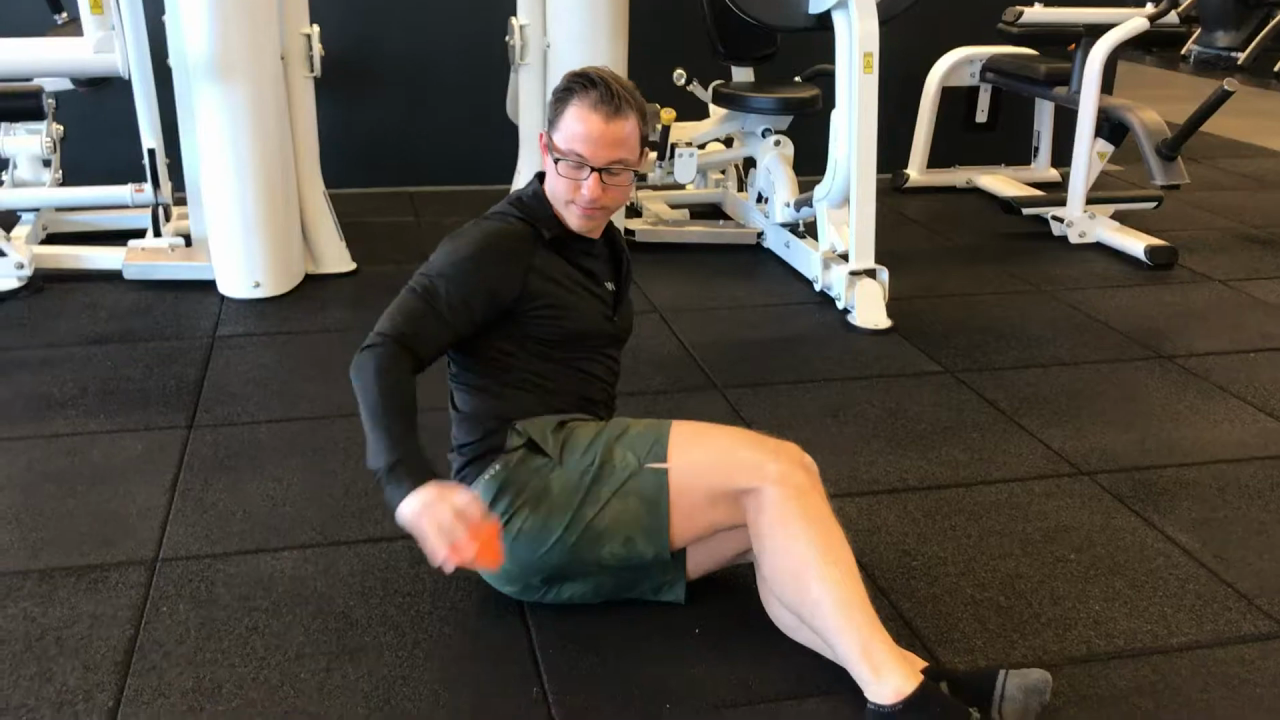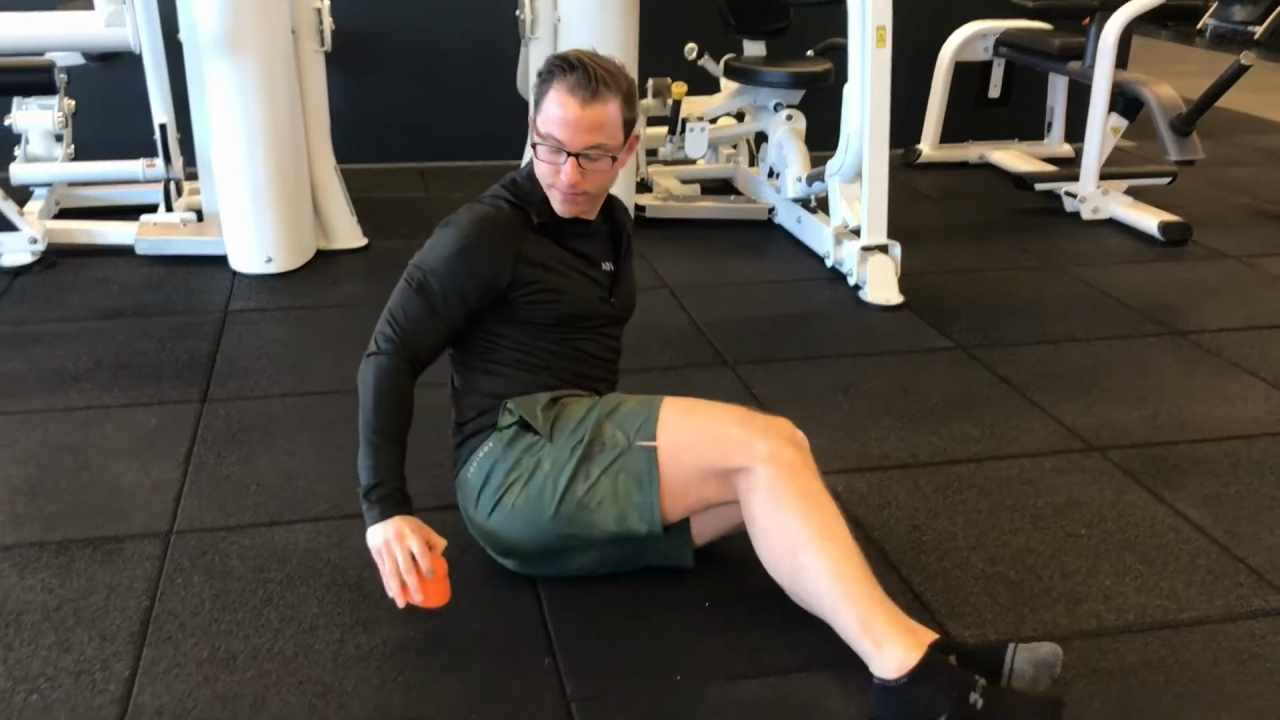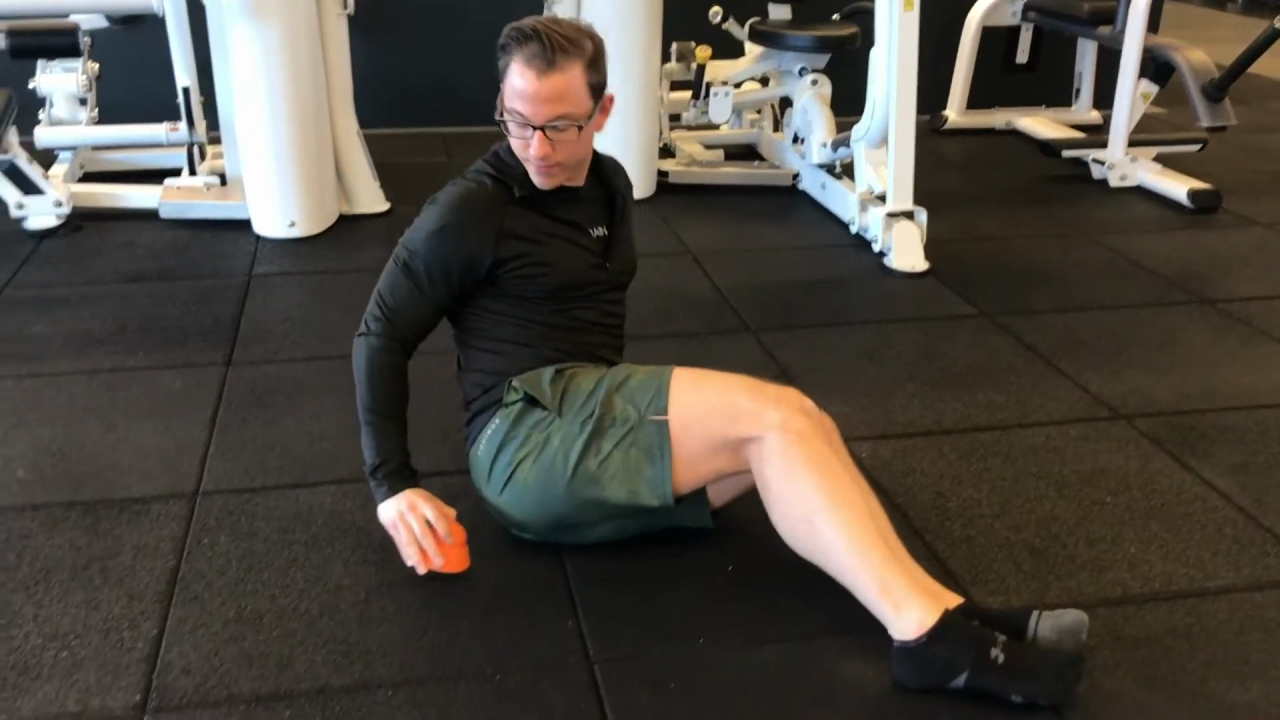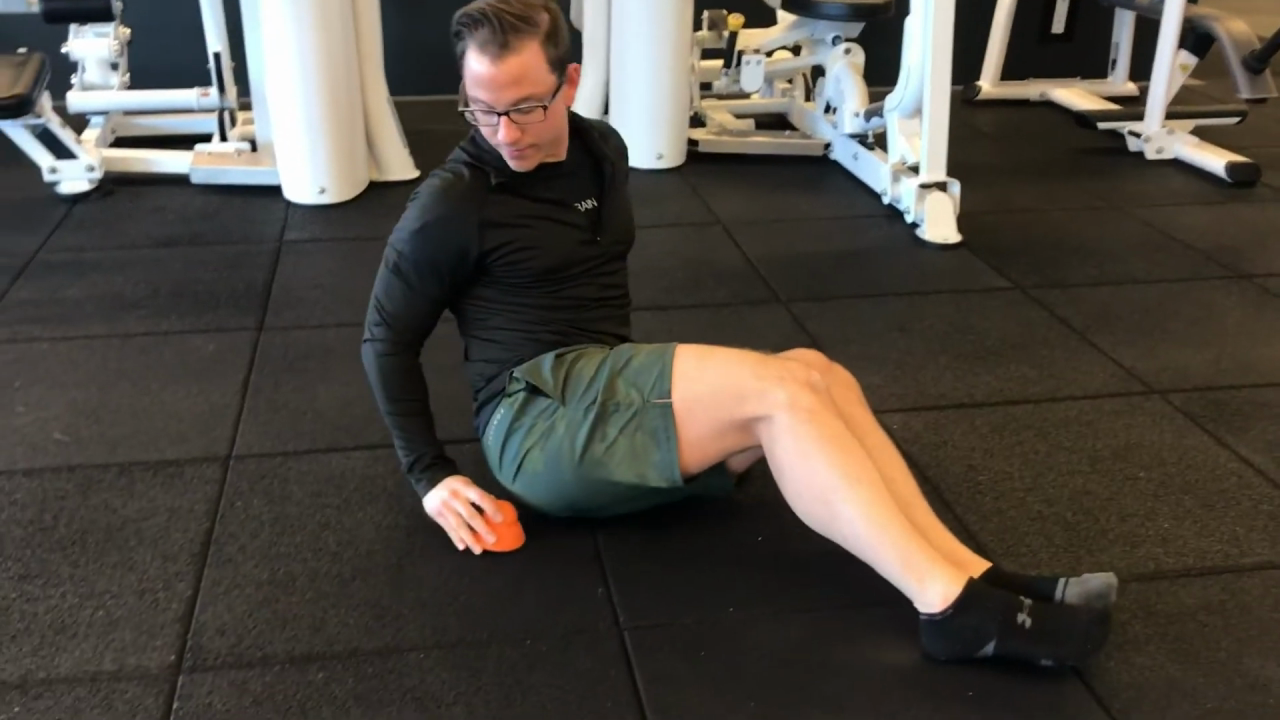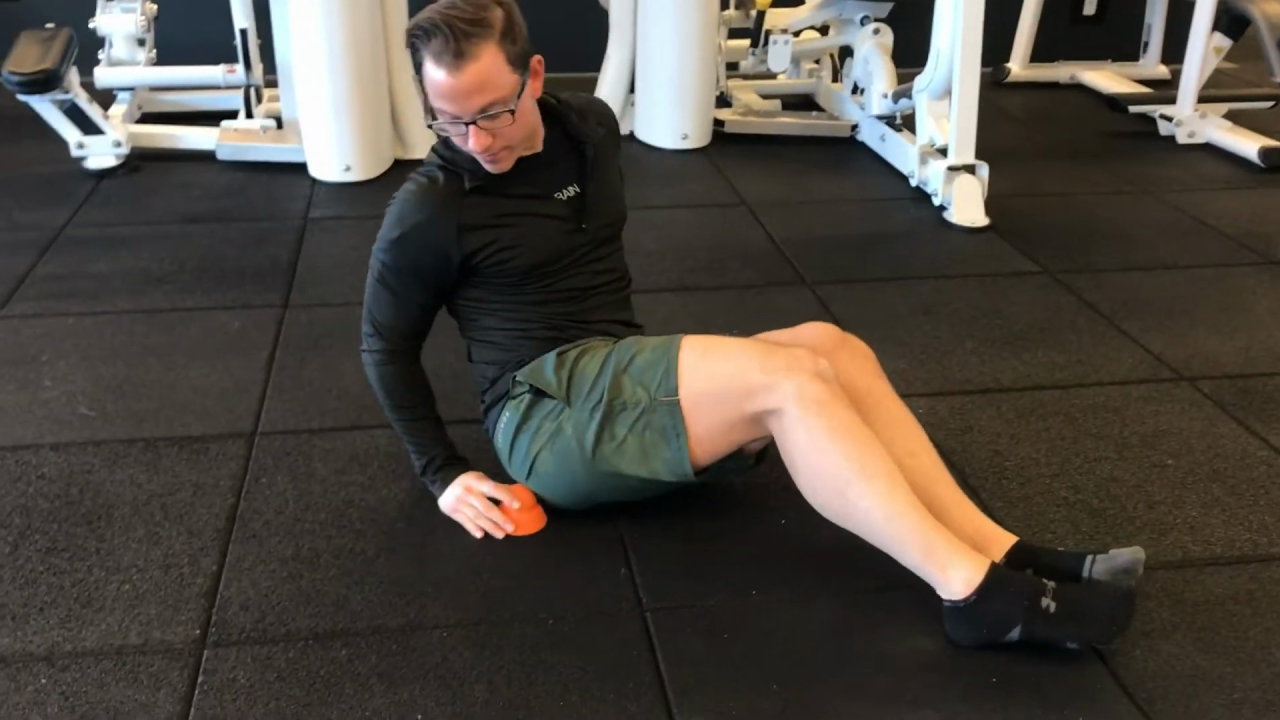
dt=0.3s
person 1, frame 1
left shoulder: (606, 248)
right shoulder: (494, 247)
right elbow: (381, 357)
left wrist: (619, 468)
right wrist: (409, 485)
left hip: (569, 516)
right hip: (518, 491)
left knee: (768, 514)
right knee: (776, 472)
person 1, frame 2
left shoulder: (609, 223)
right shoulder: (484, 234)
right elbow: (389, 359)
left wrist: (623, 450)
right wrist: (385, 508)
left hip: (577, 476)
right hip: (515, 467)
left knee: (774, 473)
right knee: (764, 447)
left ankle: (916, 652)
person 1, frame 3
left shoulder: (608, 183)
right shoulder: (468, 213)
right elbow: (380, 340)
left wrist: (623, 407)
right wrist: (393, 484)
left hip: (590, 435)
right hip: (528, 438)
left knee: (798, 421)
right knee: (774, 416)
left ankle: (943, 613)
right ankle: (930, 636)
person 1, frame 4
left shoulder: (601, 149)
right shoulder: (451, 205)
right elbow: (387, 341)
right wrist: (430, 476)
left hip: (609, 406)
right hip: (538, 422)
left knee: (819, 378)
right knee: (782, 390)
left ankle: (971, 578)
right ankle: (951, 606)
person 1, frame 5
left shoulder: (589, 125)
right shoulder: (428, 210)
right elbow: (386, 346)
right wrist: (444, 473)
left hip: (623, 386)
right hip: (548, 414)
left knee: (833, 351)
right knee: (792, 376)
left ankle: (1000, 556)
right ankle: (975, 592)
